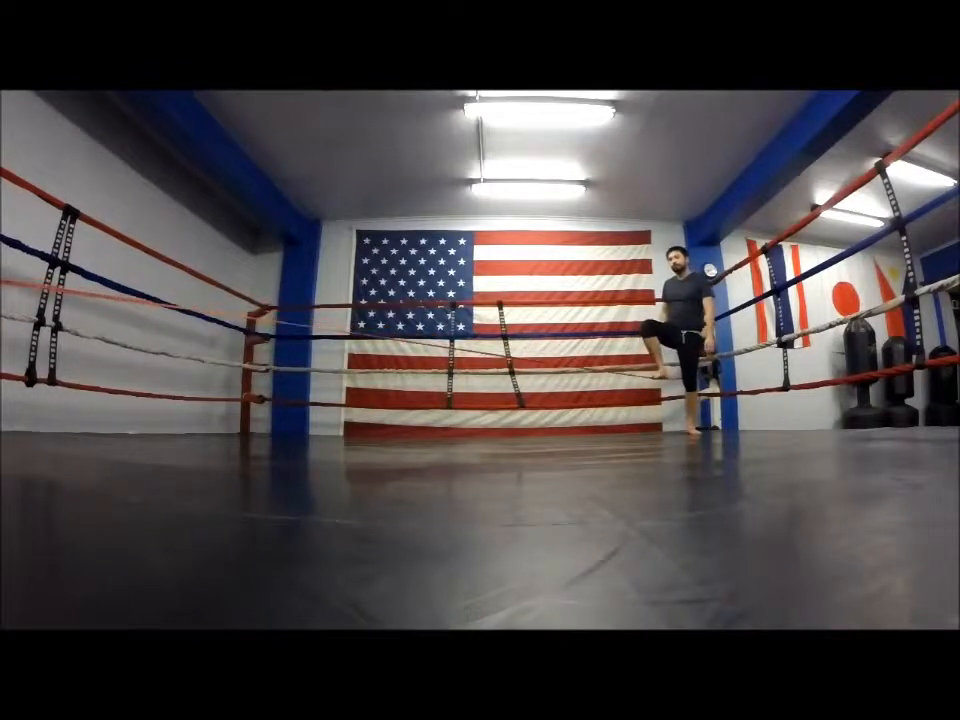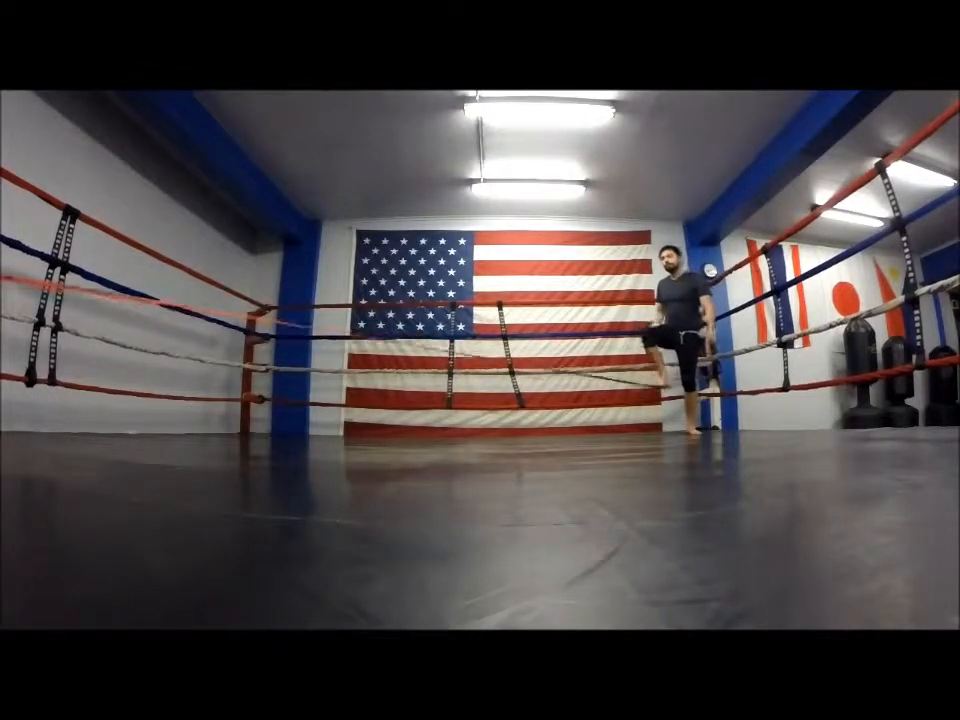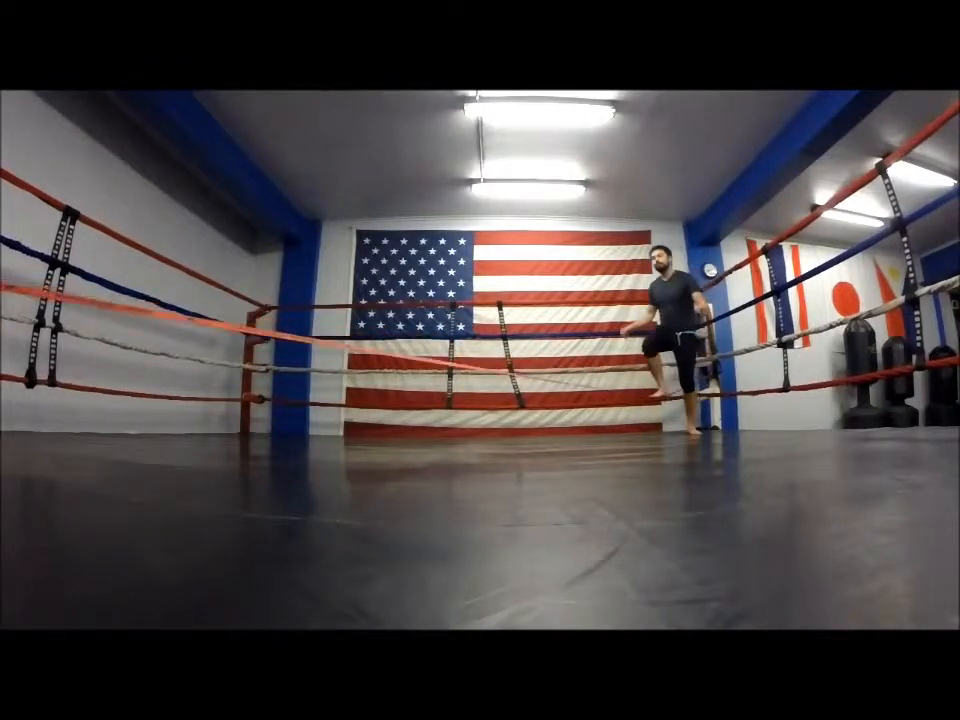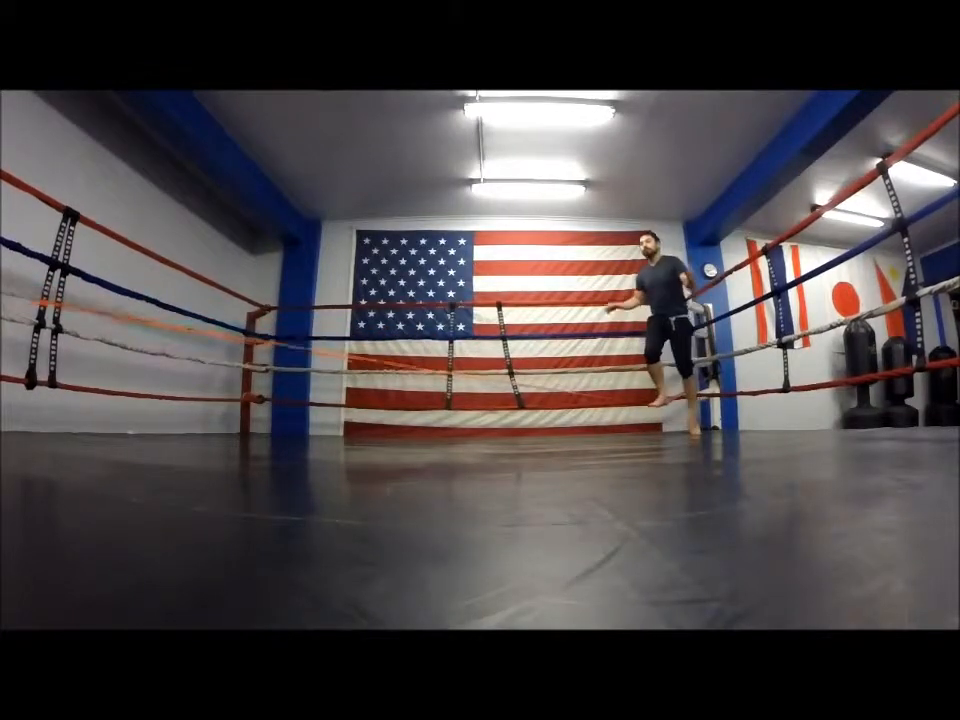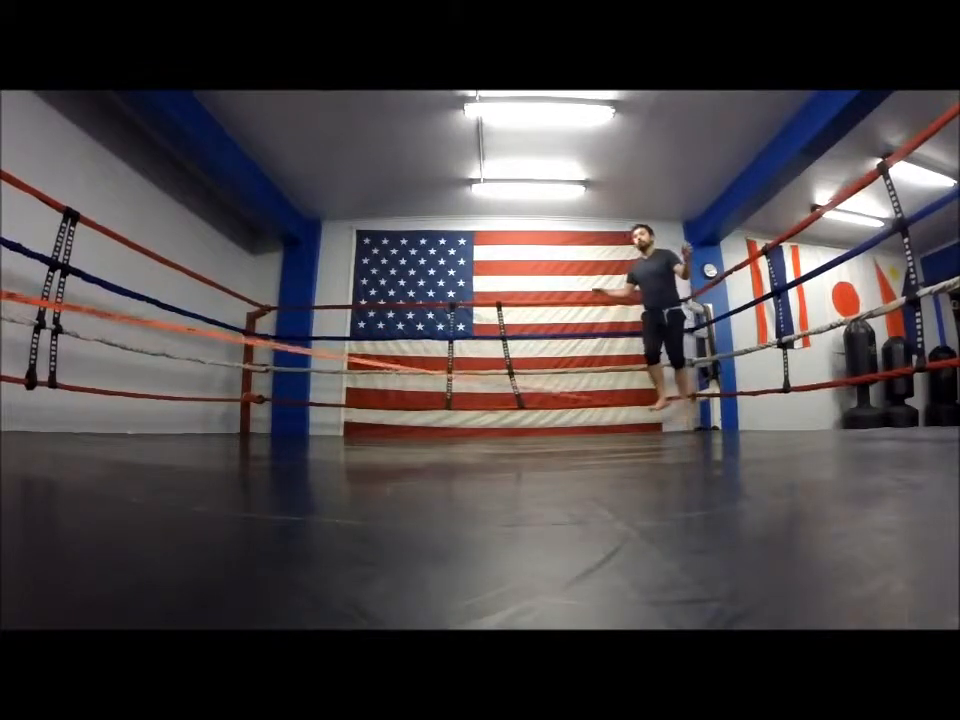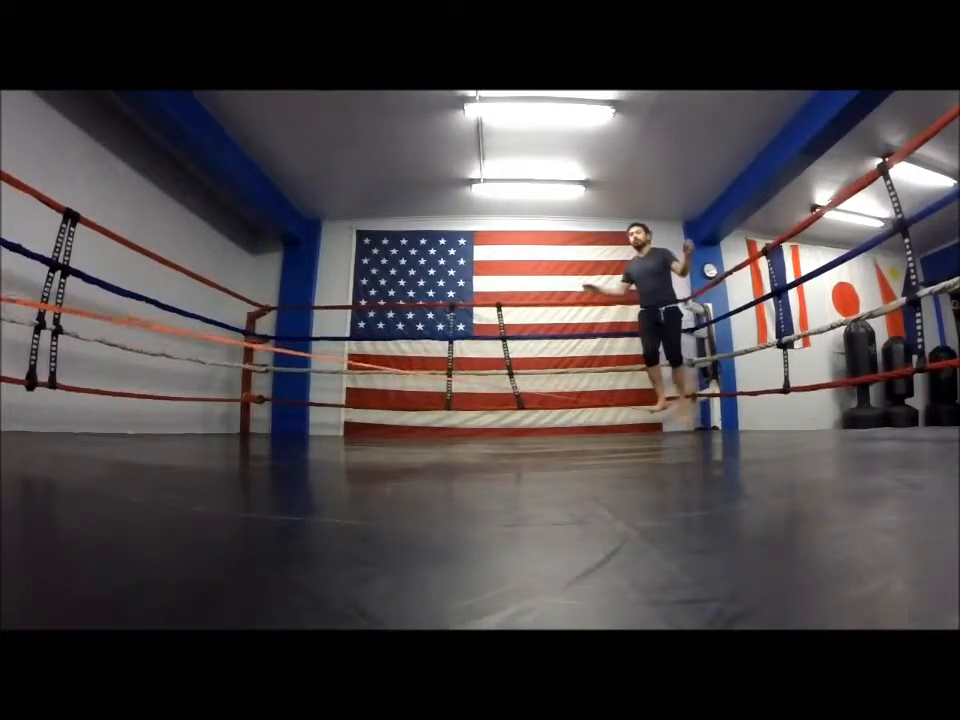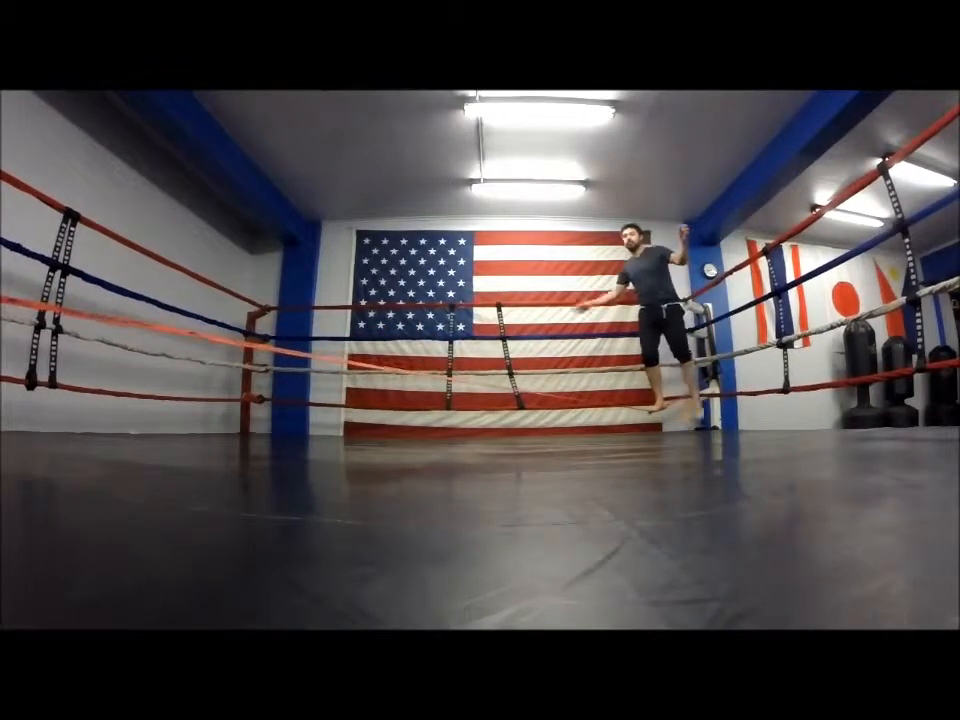
dt=0.2s
person 1, frame 1
left shoulder: (700, 281)
right shoulder: (668, 284)
left elbow: (709, 309)
left wrist: (709, 336)
right wrist: (658, 334)
left hip: (691, 334)
right hip: (672, 330)
left knee: (690, 380)
right knee: (647, 325)
left ankle: (691, 425)
right ankle: (662, 369)
person 1, frame 2
left shoulder: (694, 279)
right shoulder: (662, 284)
left elbow: (707, 306)
left wrist: (710, 327)
right wrist: (652, 330)
left hip: (689, 334)
right hip: (669, 330)
left knee: (689, 380)
right knee: (650, 335)
left ankle: (691, 425)
right ankle: (663, 377)
person 1, frame 3
left shoulder: (685, 279)
right shoulder: (654, 287)
left elbow: (700, 301)
right elbow: (650, 314)
left wrist: (704, 309)
right wrist: (633, 327)
left hip: (686, 334)
right hip: (665, 331)
left knee: (686, 380)
right knee: (649, 345)
left ankle: (691, 425)
right ankle: (662, 387)
person 1, frame 4
left shoulder: (672, 262)
right shoulder: (642, 273)
left elbow: (689, 286)
right elbow: (636, 299)
left wrist: (689, 279)
right wrist: (617, 305)
left hip: (679, 319)
right hip: (658, 319)
left knee: (685, 366)
right knee: (650, 353)
left ankle: (693, 419)
right ankle: (662, 393)
person 1, frame 5
left shoulder: (666, 255)
right shoulder: (636, 267)
left elbow: (684, 275)
right elbow: (626, 292)
left wrist: (686, 260)
right wrist: (605, 291)
left hip: (672, 312)
right hip: (651, 314)
left knee: (677, 357)
right knee: (651, 354)
right ankle: (662, 397)
person 1, frame 6
left shoulder: (662, 254)
right shoulder: (632, 266)
left elbow: (682, 272)
right elbow: (621, 290)
left wrist: (687, 256)
right wrist: (597, 288)
left hip: (669, 310)
right hip: (647, 313)
left knee: (674, 355)
right knee: (650, 355)
left ankle: (683, 402)
right ankle: (661, 399)
person 1, frame 7
left shoulder: (657, 252)
right shoulder: (626, 268)
left elbow: (681, 260)
right elbow: (615, 293)
left wrist: (684, 241)
right wrist: (591, 302)
left hip: (669, 308)
right hip: (647, 312)
left knee: (682, 352)
right knee: (649, 356)
left ankle: (694, 399)
right ankle: (660, 400)
